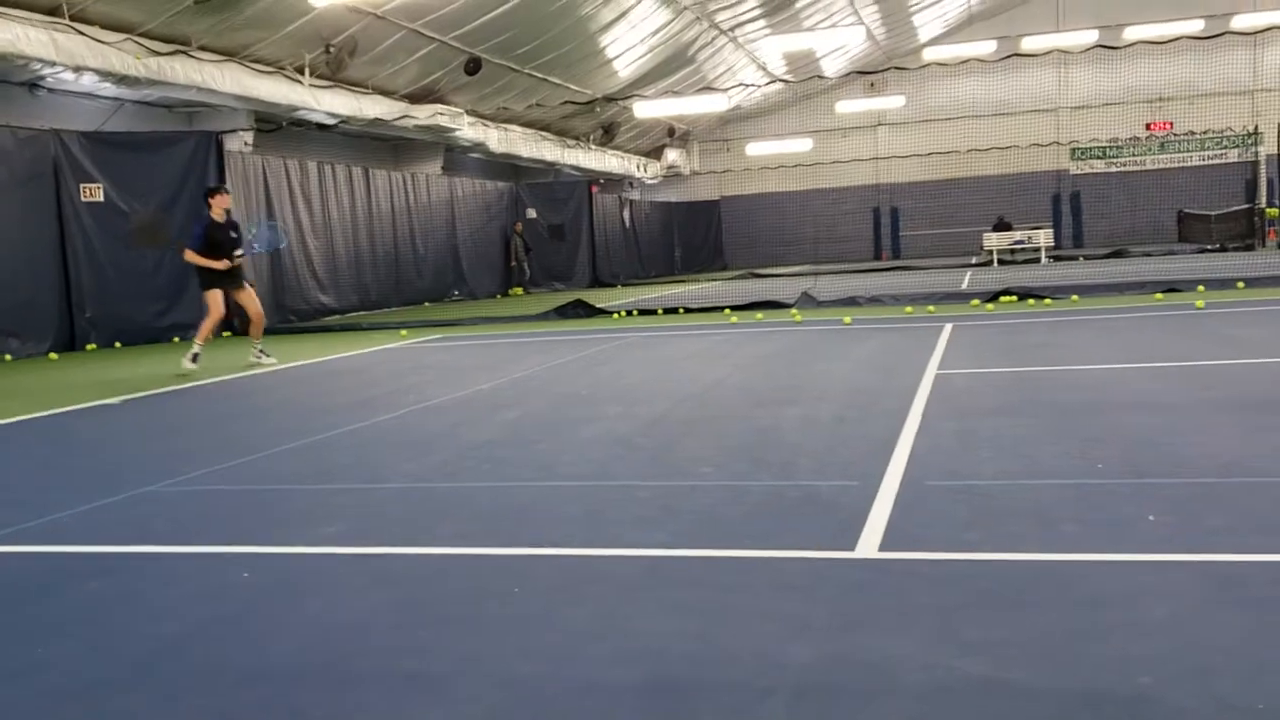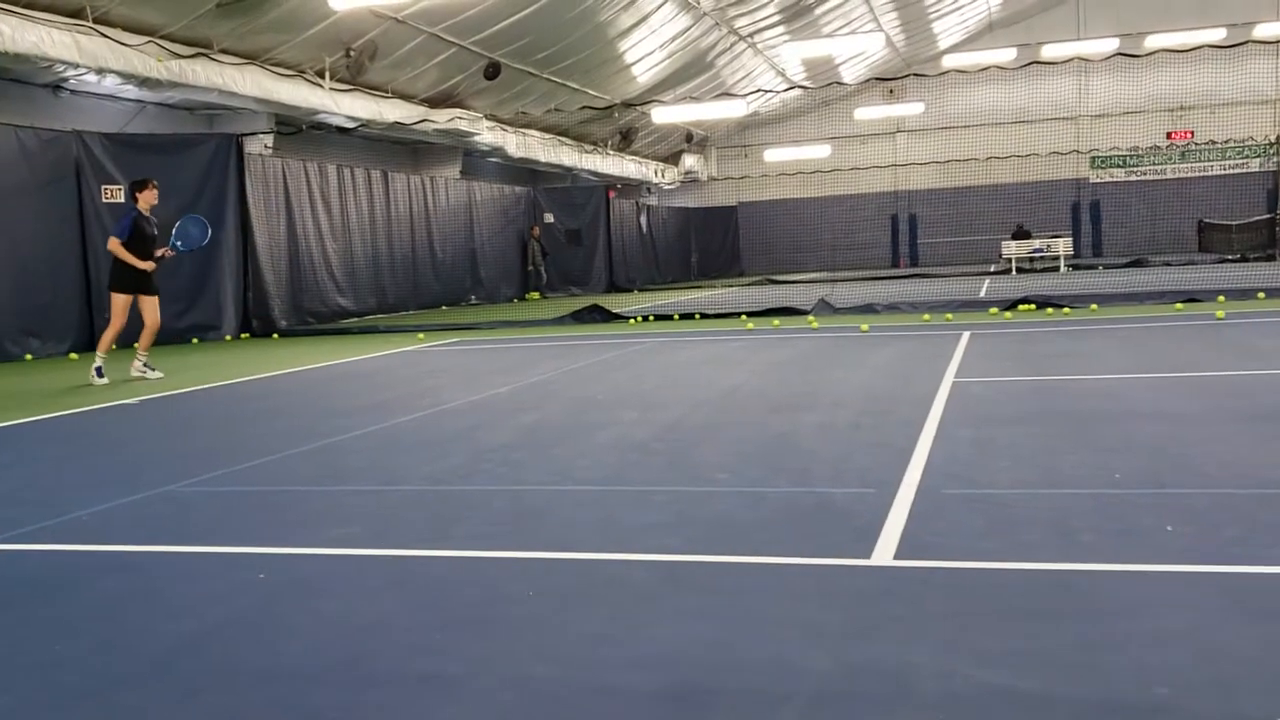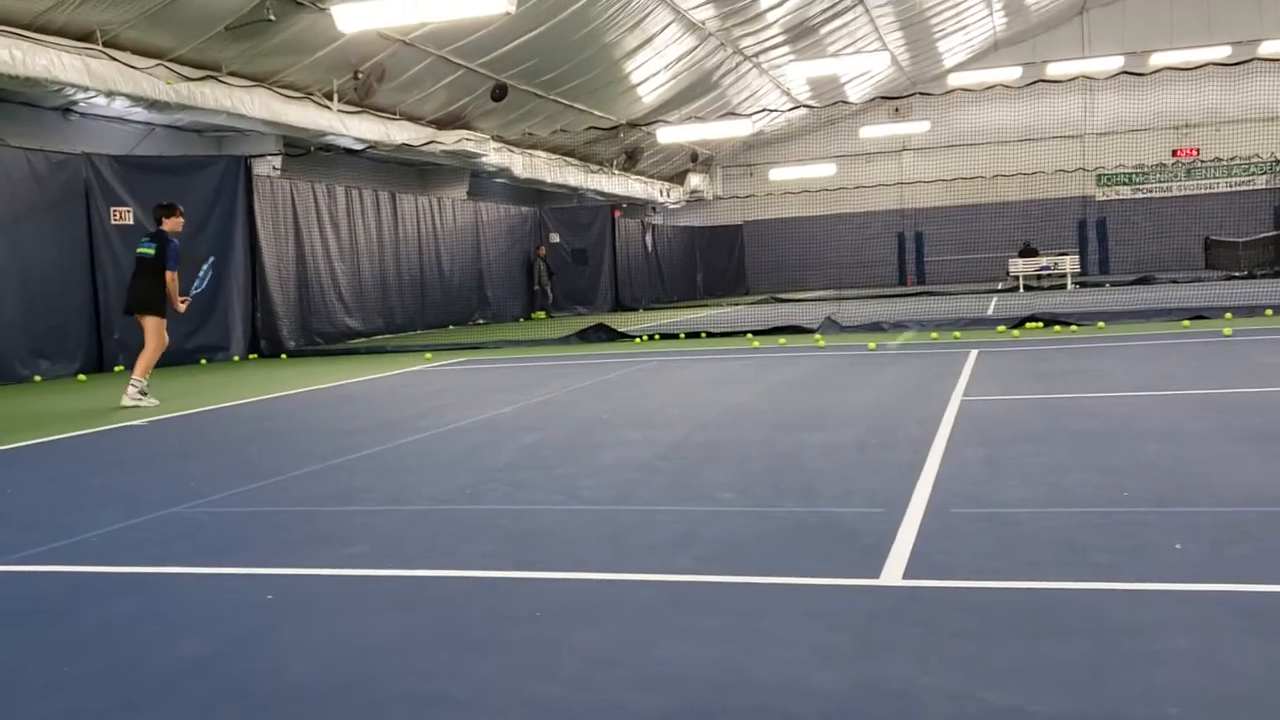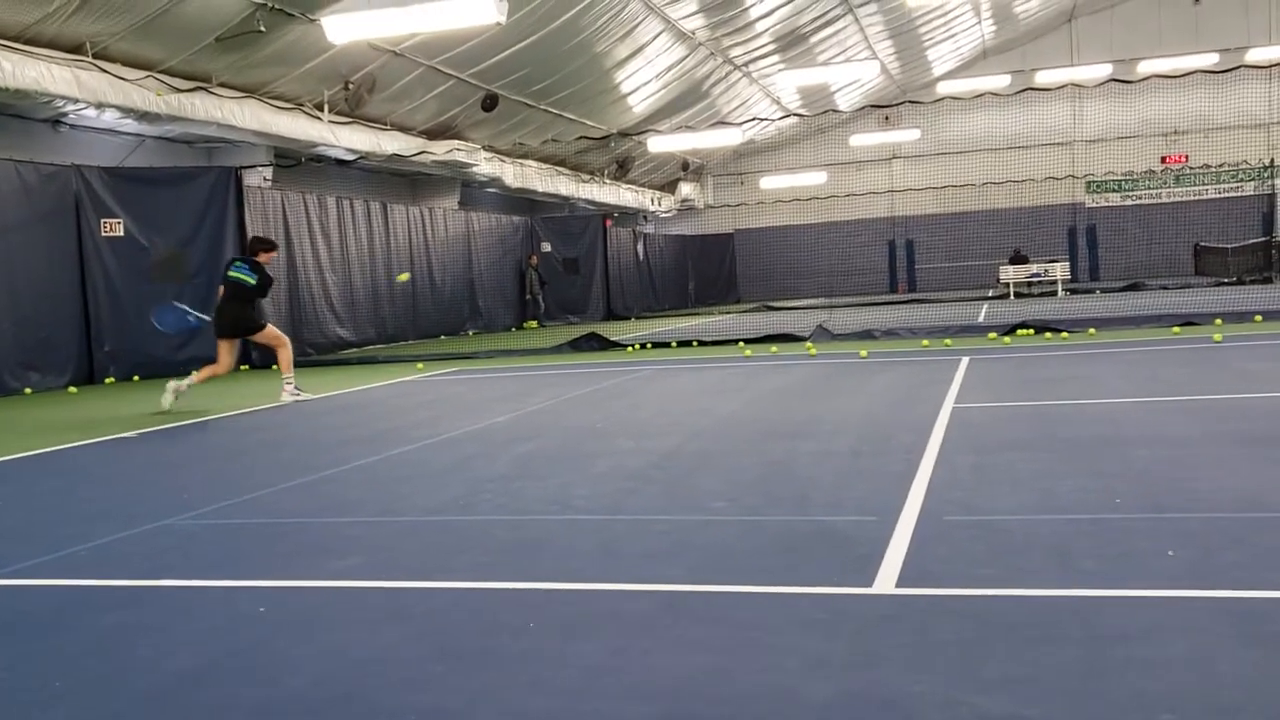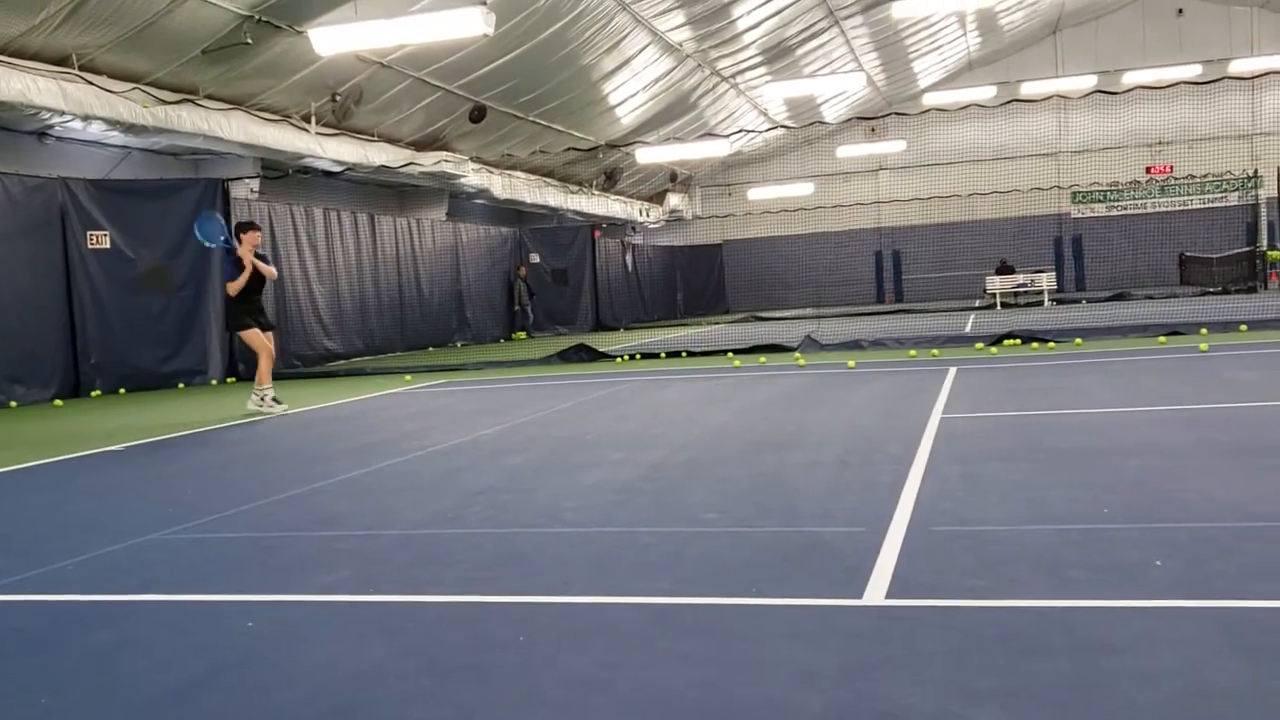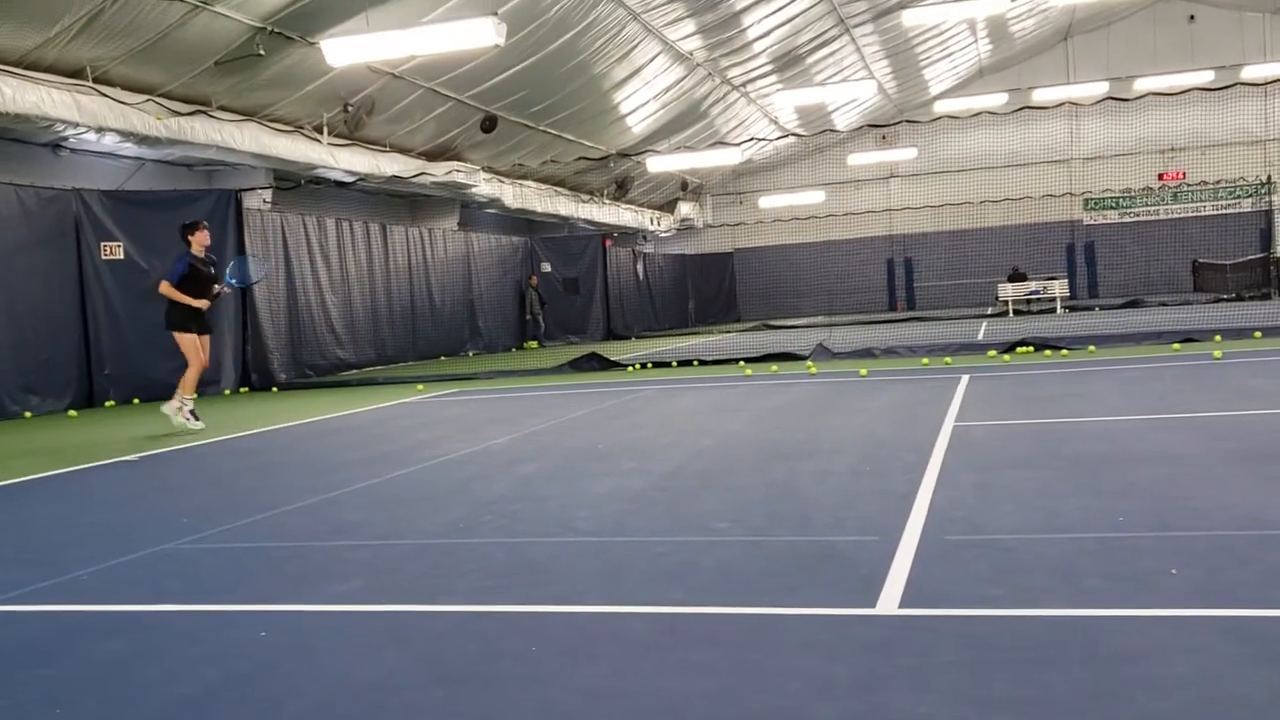
dt=0.7s
person 1, frame 1
left shoulder: (233, 225)
right shoulder: (204, 226)
right elbow: (188, 255)
left wrist: (239, 256)
right wrist: (215, 264)
left hip: (233, 275)
right hip: (210, 276)
left knee: (258, 313)
right knee: (217, 313)
left ankle: (257, 352)
right ankle: (193, 353)
person 1, frame 2
left shoulder: (152, 221)
right shoulder: (130, 218)
right elbow: (112, 245)
left wrist: (161, 254)
right wrist: (139, 264)
left hip: (145, 278)
right hip: (124, 276)
left knee: (153, 323)
right knee: (118, 323)
left ankle: (140, 364)
right ankle: (97, 365)
person 1, frame 3
left shoulder: (146, 241)
right shoulder: (170, 243)
right elbow: (170, 278)
left wrist: (173, 299)
right wrist: (176, 303)
left hip: (135, 295)
right hip: (151, 297)
left knee: (161, 341)
right knee: (154, 346)
left ankle: (139, 385)
right ankle: (131, 391)
person 1, frame 4
left shoulder: (233, 263)
right shoulder: (265, 277)
left elbow: (223, 292)
left hip: (224, 317)
right hip: (244, 318)
left knee: (223, 366)
right knee: (283, 343)
left ankle: (181, 385)
right ankle: (289, 389)
person 1, frame 5
left shoulder: (261, 258)
right shoulder: (233, 262)
left elbow: (273, 274)
right elbow: (232, 291)
left wrist: (253, 259)
right wrist: (247, 268)
left hip: (258, 311)
right hip: (239, 315)
left knee: (269, 355)
right knee: (266, 351)
left ankle: (259, 398)
right ankle: (266, 397)
person 1, frame 6
left shoulder: (211, 261)
right shoulder: (184, 261)
right elbow: (163, 288)
left wrist: (218, 290)
right wrist: (193, 302)
left hip: (199, 317)
right hip: (181, 316)
left knee: (204, 362)
right knee: (198, 362)
left ankle: (173, 405)
right ankle: (186, 409)
